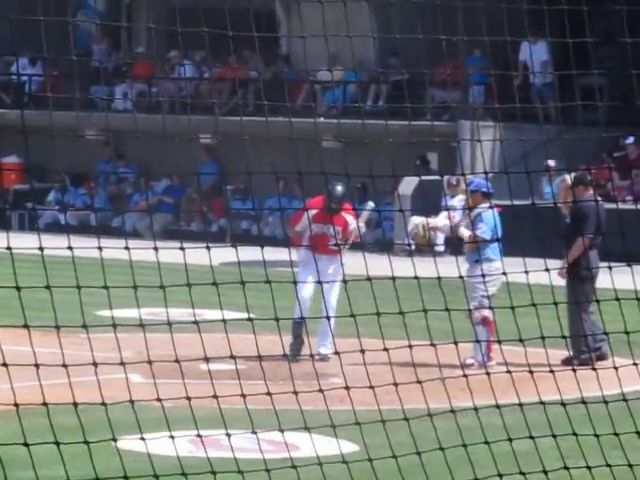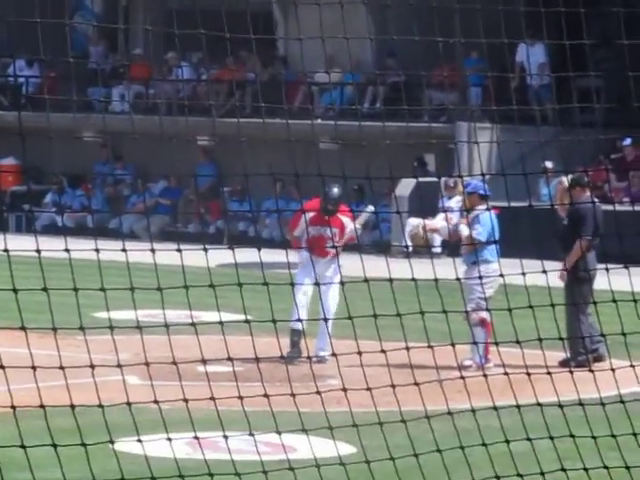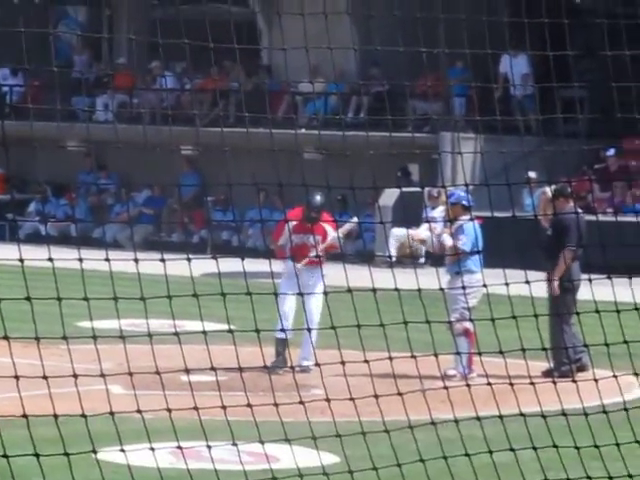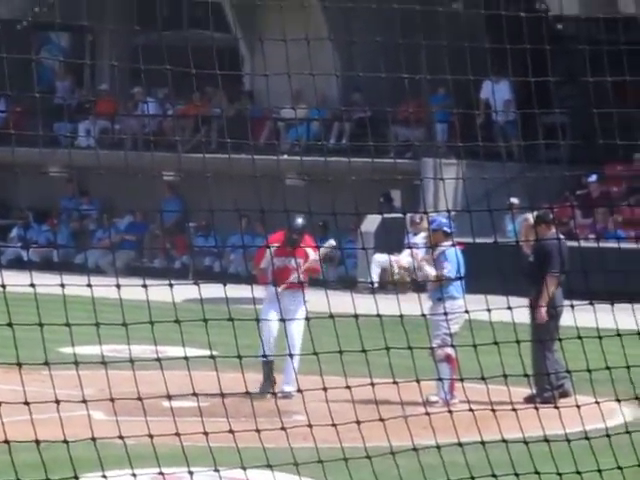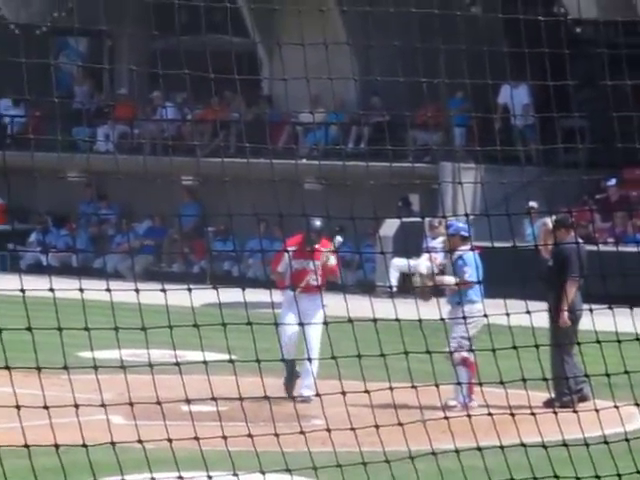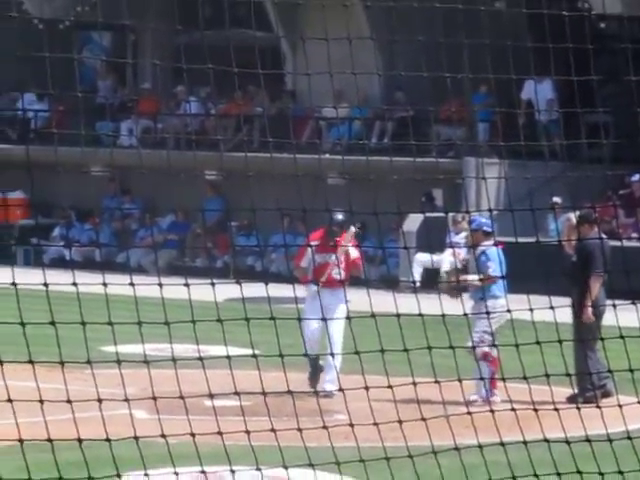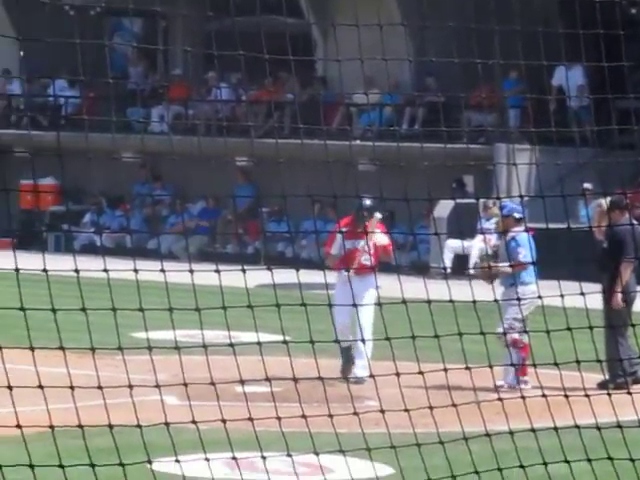
dt=0.1s
person 1, frame 1
left shoulder: (587, 206)
right shoulder: (595, 204)
left elbow: (583, 239)
right elbow: (567, 210)
left wrist: (566, 263)
left hip: (581, 263)
right hip: (588, 262)
left knee: (578, 308)
right knee: (584, 308)
left ankle: (583, 354)
right ankle: (599, 348)
person 1, frame 2
left shoulder: (584, 208)
right shoulder: (590, 206)
left elbow: (583, 241)
right elbow: (564, 212)
left wrist: (566, 266)
left hip: (579, 265)
right hip: (583, 264)
left knee: (576, 310)
right knee: (581, 309)
left ankle: (581, 356)
right ankle: (596, 349)
person 1, frame 3
left shoulder: (568, 219)
right shoulder: (571, 216)
left elbow: (568, 252)
right elbow: (547, 222)
left wrist: (554, 278)
left hip: (564, 275)
right hip: (567, 274)
left knee: (560, 320)
right knee: (564, 319)
left ankle: (564, 366)
right ankle: (580, 359)
person 1, frame 4
left shoulder: (551, 245)
right shoulder: (550, 242)
left elbow: (552, 277)
right elbow: (529, 249)
left wrist: (542, 305)
left hip: (547, 301)
right hip: (548, 300)
left knee: (542, 346)
right knee: (546, 345)
left ankle: (546, 392)
right ankle: (561, 385)
person 1, frame 5
left shoulder: (570, 249)
right shoulder: (569, 246)
left elbow: (572, 281)
right elbow: (547, 253)
left wrist: (564, 309)
left hip: (566, 306)
right hip: (563, 305)
left knee: (561, 350)
right knee: (564, 349)
left ankle: (565, 396)
right ankle: (580, 390)
person 1, frame 6
left shoulder: (594, 244)
right shoulder: (588, 243)
left elbow: (596, 277)
left wrist: (587, 304)
left hip: (589, 301)
right hip: (585, 300)
left knee: (584, 346)
right knee: (588, 344)
left ankle: (588, 392)
right ankle: (603, 386)
person 1, frame 7
right shoulder: (618, 229)
right elbow: (601, 234)
left wrist: (617, 291)
left hip: (620, 288)
right hip: (615, 286)
left knee: (615, 332)
right knee: (618, 331)
left ankle: (619, 378)
person 2, frame 1
left shoulder: (486, 214)
right shoulder: (476, 214)
left elbow: (476, 240)
right elbow: (460, 228)
left wrist: (461, 229)
right wrist: (436, 224)
left hip: (485, 267)
right hip: (478, 267)
left knee: (480, 310)
right knee: (477, 310)
left ankle: (483, 357)
right ankle: (483, 354)
person 2, frame 2
left shoulder: (483, 216)
right shoulder: (474, 215)
left elbow: (473, 241)
right elbow: (462, 239)
left wrist: (462, 226)
left hip: (483, 269)
right hip: (475, 269)
left knee: (476, 312)
right knee: (478, 312)
left ankle: (480, 359)
right ankle: (481, 356)
person 2, frame 3
left shoulder: (467, 226)
right shoulder: (458, 225)
left elbow: (458, 251)
right elbow: (445, 249)
left wrist: (445, 236)
left hip: (467, 279)
right hip: (459, 279)
left knee: (460, 322)
right knee: (462, 322)
left ankle: (463, 369)
right ankle: (465, 366)
person 2, frame 4
left shoulder: (449, 252)
right shoulder: (439, 252)
left elbow: (445, 277)
right elbow: (435, 277)
left wrist: (425, 267)
left hip: (449, 305)
right hip: (441, 305)
left knee: (441, 348)
right knee: (445, 347)
left ankle: (445, 395)
right ankle: (447, 392)
person 2, frame 5
left shoulder: (467, 256)
right shoulder: (457, 256)
left elbow: (467, 282)
left wrist: (444, 280)
right wrist: (441, 280)
left hip: (468, 309)
right hip: (460, 309)
left knee: (458, 351)
right knee: (464, 352)
left ankle: (463, 398)
right ankle: (466, 396)
person 2, frame 6
left shoulder: (489, 251)
right shoulder: (479, 251)
left elbow: (492, 278)
left wrist: (468, 279)
right wrist: (464, 280)
left hip: (491, 304)
right hip: (484, 304)
left knee: (478, 345)
right knee: (487, 347)
left ankle: (484, 393)
right ankle: (491, 391)
person 2, frame 7
left shoulder: (520, 237)
right shoulder: (510, 238)
left elbow: (523, 264)
left wrist: (499, 267)
right wrist: (495, 268)
left hip: (521, 291)
right hip: (514, 290)
left knee: (508, 332)
right knee: (518, 333)
left ankle: (512, 379)
right ankle: (521, 377)
person 3, frame 1
left shoulder: (348, 214)
right shoulder: (311, 207)
left elbow: (352, 236)
right elbow: (295, 229)
left wrist: (357, 234)
left hip: (333, 260)
right hip: (310, 256)
left knee: (330, 304)
right knee: (303, 296)
left ankle: (325, 348)
right ankle: (297, 340)
person 3, frame 2
left shoulder: (345, 216)
right shoulder: (308, 211)
left elbow: (350, 239)
right elbow: (294, 234)
left wrist: (353, 234)
right wrist: (301, 250)
left hip: (331, 263)
right hip: (309, 260)
left knee: (329, 306)
right knee: (301, 300)
left ankle: (322, 351)
right ankle: (295, 347)
person 3, frame 3
left shoulder: (328, 224)
right shoulder: (291, 219)
left elbow: (332, 248)
right elbow: (278, 244)
left wrist: (335, 242)
right wrist: (286, 261)
left hip: (315, 272)
right hip: (292, 269)
left knee: (313, 316)
right knee: (286, 311)
left ankle: (306, 360)
right ankle: (280, 356)
person 3, frame 4
left shoulder: (309, 246)
right shoulder: (273, 242)
left elbow: (316, 274)
right elbow: (259, 268)
left wrist: (314, 265)
right wrist: (267, 285)
left hip: (297, 296)
right hip: (274, 293)
left knee: (294, 340)
right knee: (268, 333)
left ankle: (288, 386)
right ankle: (267, 378)
person 3, frame 5
left shoulder: (326, 248)
right shoulder: (291, 246)
left elbow: (334, 277)
right elbow: (276, 272)
left wrist: (330, 264)
right wrist: (285, 289)
left hip: (315, 299)
right hip: (292, 297)
left knee: (313, 345)
right knee: (287, 337)
left ankle: (307, 390)
right ankle: (290, 373)
person 3, frame 6
left shoulder: (349, 242)
right shoulder: (313, 241)
left elbow: (358, 271)
right elbow: (300, 268)
left wrist: (350, 255)
right wrist: (309, 283)
left hip: (337, 294)
right hip: (315, 292)
left knee: (335, 338)
right knee: (310, 335)
left ankle: (330, 384)
right ankle: (315, 367)
person 3, frame 7
left shoulder: (378, 228)
right shoulder: (342, 227)
left elbow: (388, 256)
right elbow: (330, 256)
left wrist: (380, 243)
right wrist: (341, 270)
left hip: (367, 280)
right hip: (345, 279)
left knee: (365, 324)
right knee: (341, 322)
left ankle: (361, 371)
right ankle: (347, 357)
